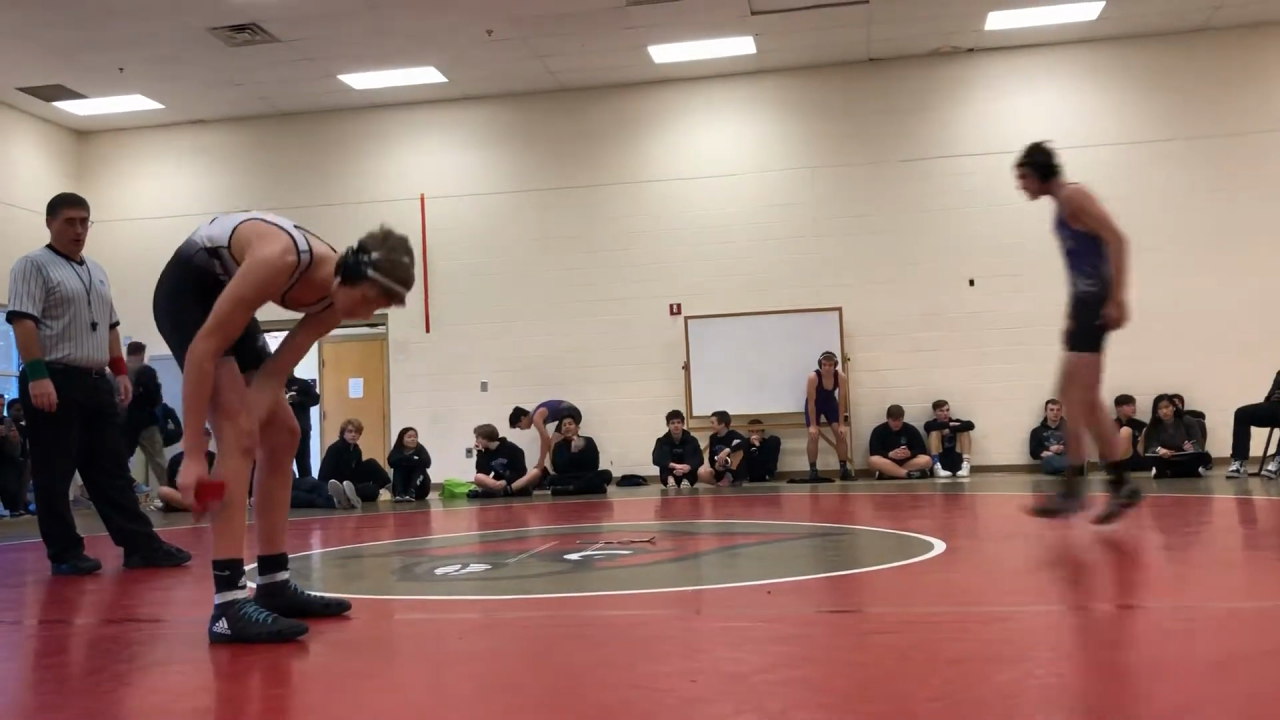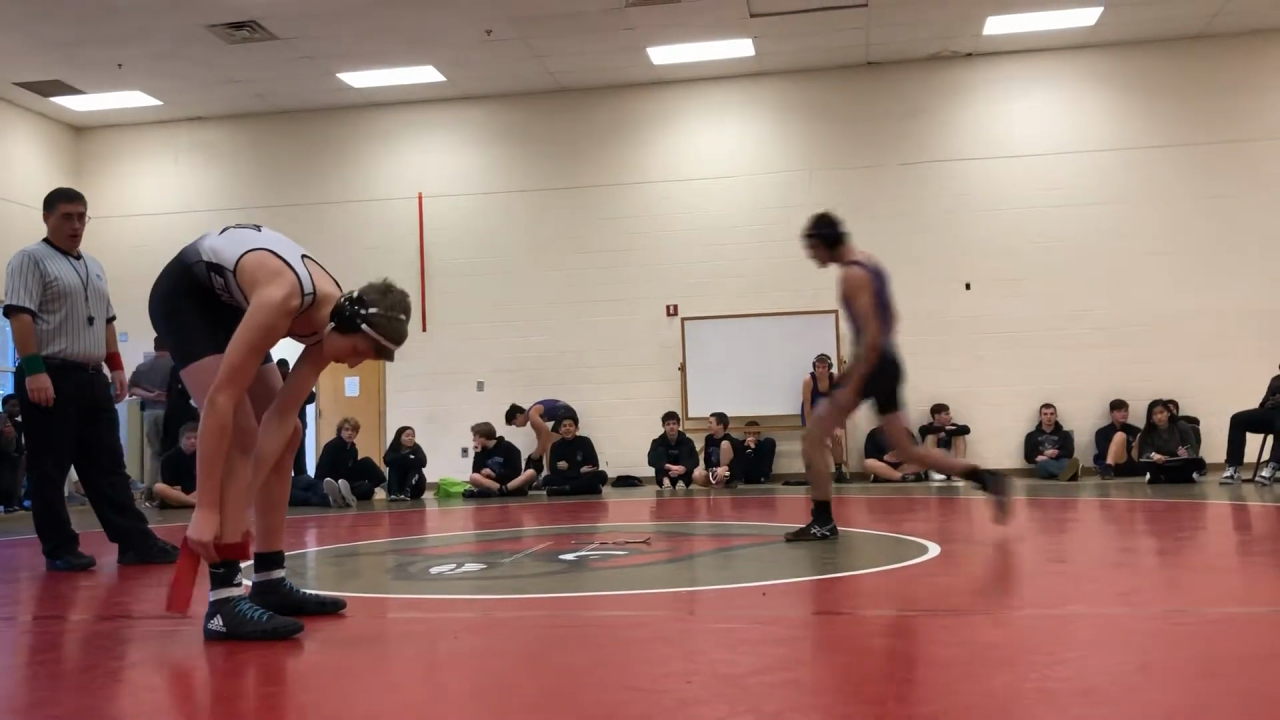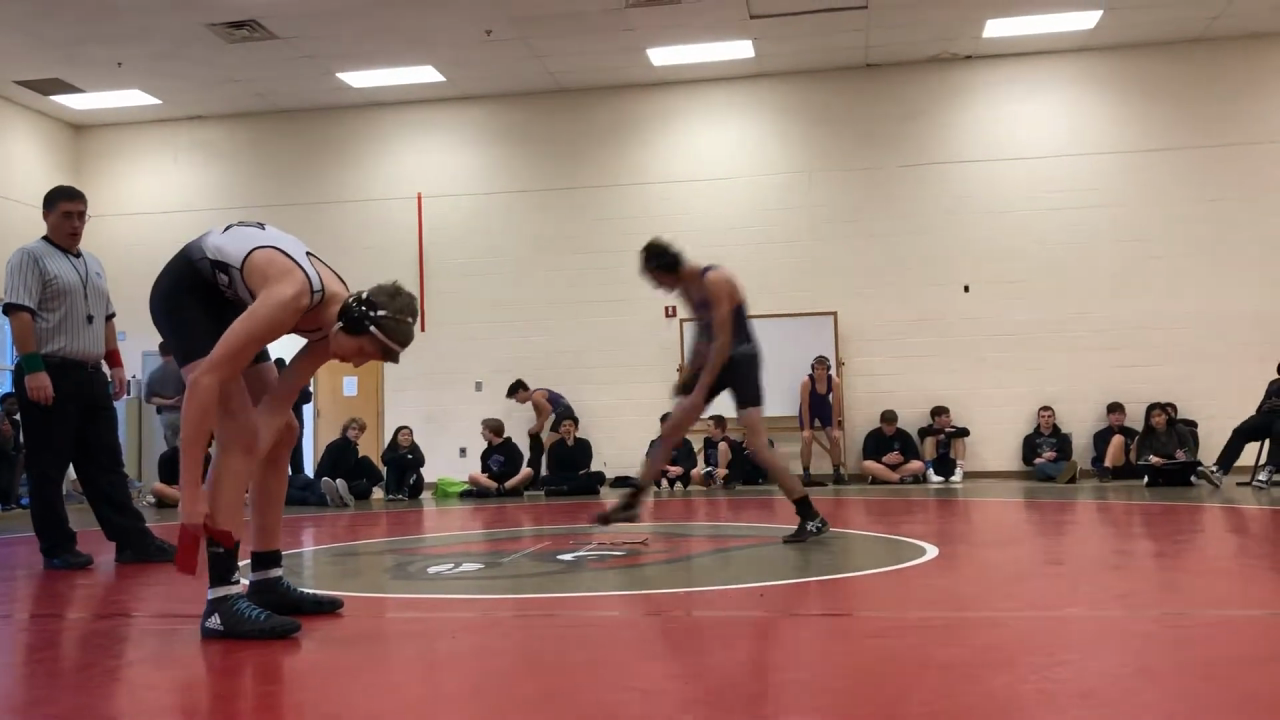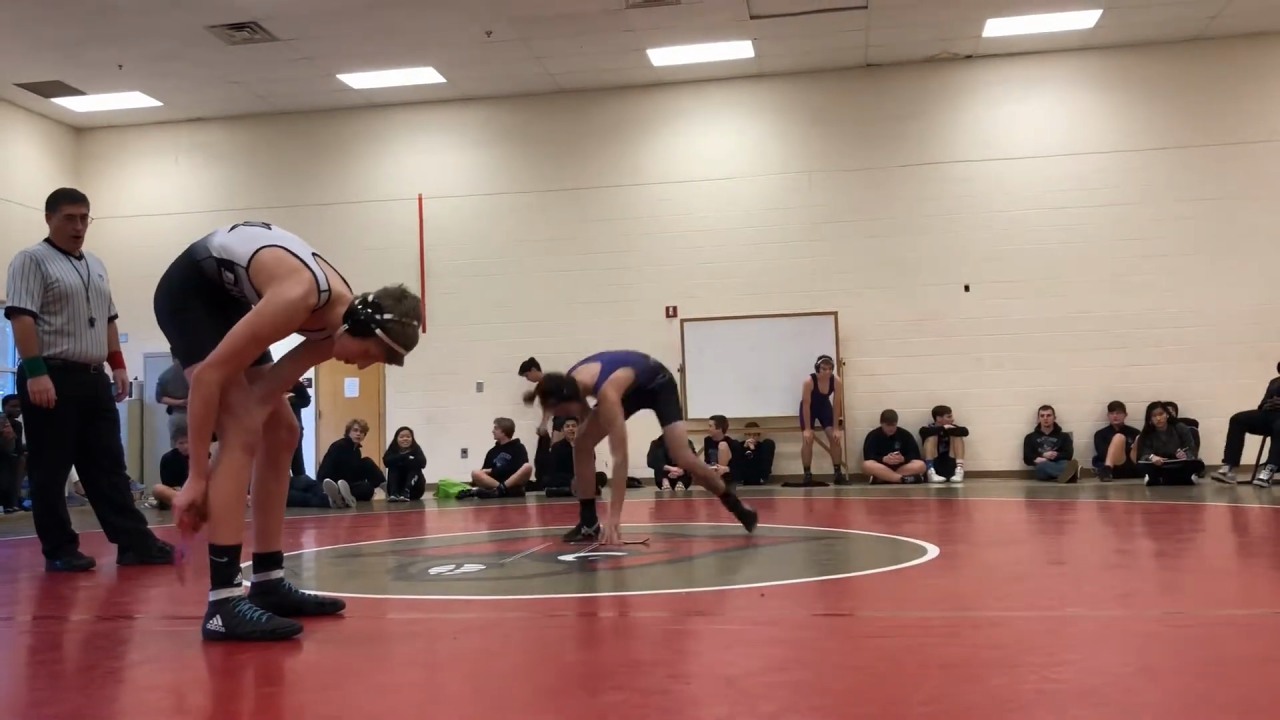
dt=0.4s
person 1, frame 1
left shoulder: (333, 295)
right shoulder: (281, 260)
left elbow: (274, 376)
right elbow: (203, 348)
left wrist: (234, 469)
right wrist: (193, 455)
left hip: (226, 295)
right hip: (187, 291)
left knee: (282, 433)
right knee: (240, 433)
left ankle: (274, 585)
right ankle: (229, 604)
person 1, frame 2
left shoulder: (330, 321)
right shoulder: (282, 300)
left elbow: (280, 417)
right elbow: (220, 401)
left wrist: (241, 508)
right wrist: (206, 509)
left hip: (226, 301)
right hip: (184, 295)
left knee: (288, 434)
right knee: (241, 433)
left ankle: (269, 583)
right ankle: (224, 601)
person 1, frame 3
left shoulder: (336, 315)
right shoulder: (291, 299)
left elbow: (274, 405)
right elbow: (204, 382)
left wrist: (227, 495)
right wrist: (189, 492)
left hip: (225, 298)
right hip: (185, 292)
left knee: (282, 432)
right knee: (241, 432)
left ankle: (266, 581)
right ankle: (222, 600)
person 1, frame 4
left shoulder: (339, 318)
right shoulder: (299, 299)
left elbow: (261, 396)
right elbow: (209, 375)
left wrist: (211, 477)
right wrist: (197, 477)
left hip: (229, 297)
right hip: (190, 291)
left knee: (282, 432)
right knee: (244, 433)
left ankle: (268, 584)
right ankle: (224, 603)
person 2, frame 1
left shoulder: (97, 272)
right shoulder: (34, 265)
right elbow: (24, 322)
left wrist: (120, 371)
right wrist: (37, 376)
left hip: (97, 384)
right hip: (54, 381)
left knee: (112, 469)
right knee: (55, 473)
left ankle: (141, 545)
right ankle: (65, 553)
person 2, frame 2
left shoulder: (93, 267)
left wrist: (115, 366)
right wrist: (33, 371)
left hip: (92, 378)
right hip: (49, 376)
left knee: (108, 465)
right knee: (49, 469)
left ankle: (136, 541)
right ankle: (60, 550)
person 2, frame 3
left shoulder: (94, 264)
left wrist: (115, 364)
right wrist: (33, 369)
left hip: (91, 376)
right hip: (49, 374)
left knee: (106, 464)
right knee: (48, 467)
left ankle: (133, 540)
right ankle: (58, 548)
person 2, frame 4
left shoulder: (96, 266)
right shoulder: (32, 260)
right elbow: (22, 317)
left wrist: (118, 365)
right wrist: (35, 372)
left hip: (94, 379)
right hip: (52, 377)
left knee: (109, 466)
right knee: (51, 470)
left ankle: (135, 542)
right ankle: (60, 550)
person 3, frame 1
left shoulder: (1074, 196)
right shoulder: (1062, 203)
left elbow: (1117, 240)
left wrist: (1117, 299)
right wrist: (1073, 315)
left hip: (1095, 301)
right hip: (1085, 301)
left knee: (1071, 395)
right knee: (1085, 400)
left ankle: (1071, 487)
right ankle: (1121, 484)
person 3, frame 2
left shoulder: (851, 275)
right shoulder: (869, 265)
left elbow: (871, 335)
left wrist: (851, 387)
left hip: (871, 364)
right hip: (885, 362)
left knee: (813, 434)
right knee: (905, 449)
left ankle: (822, 522)
right ankle: (988, 478)
person 3, frame 3
left shoulder: (715, 282)
right shoulder: (685, 286)
left elbow: (724, 340)
left wrist: (700, 391)
right wrist: (689, 371)
left hip: (740, 359)
right hip: (712, 358)
left knee: (757, 445)
right knee: (671, 433)
left ankle: (811, 518)
right ankle: (630, 505)
person 3, frame 4
left shoulder: (606, 391)
right shoulder: (570, 383)
left elbow: (620, 455)
right elbow: (586, 419)
left wrist: (614, 517)
right wrist: (580, 474)
left hip: (659, 385)
right hip: (633, 387)
left knee: (684, 459)
right knee: (582, 443)
left ankle: (735, 505)
right ankle: (588, 522)
